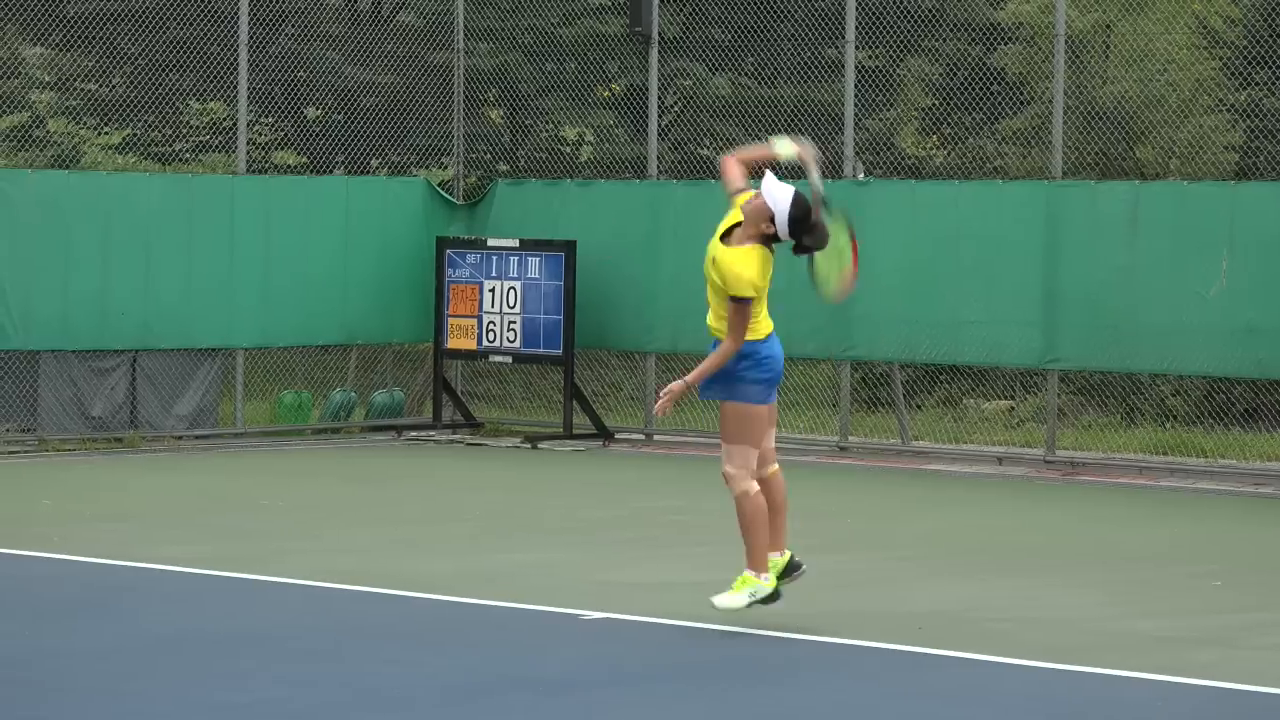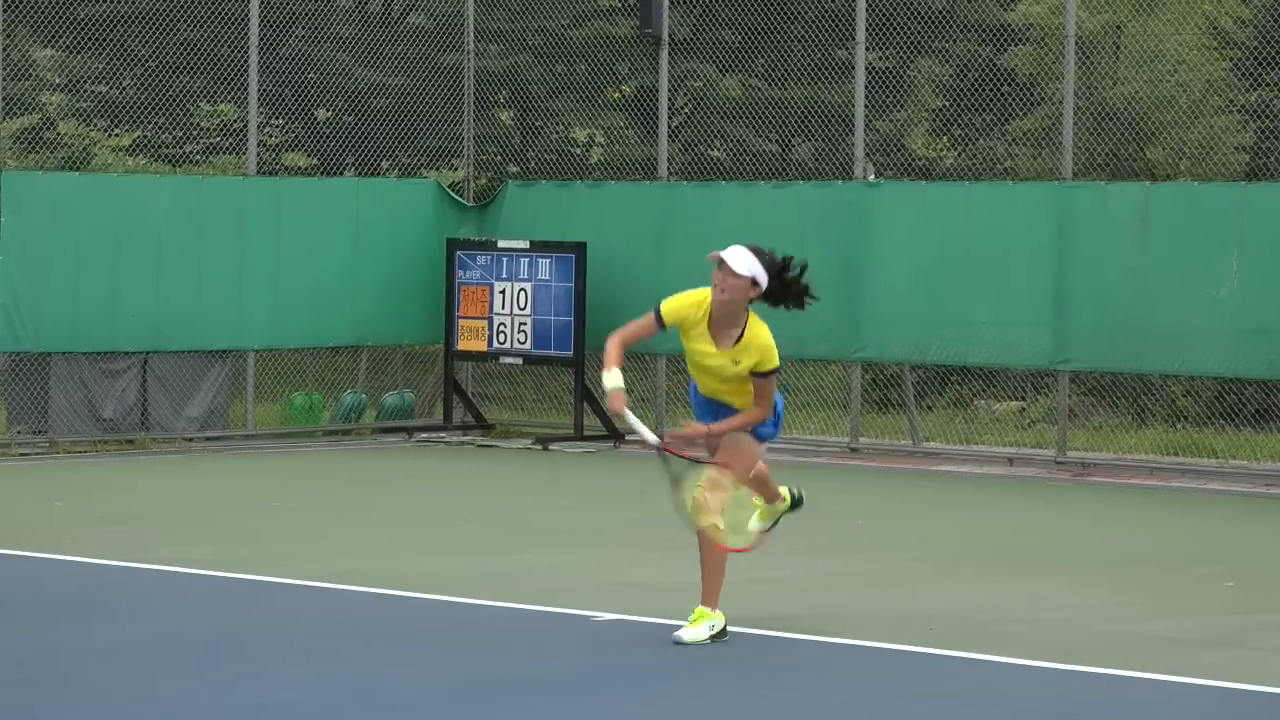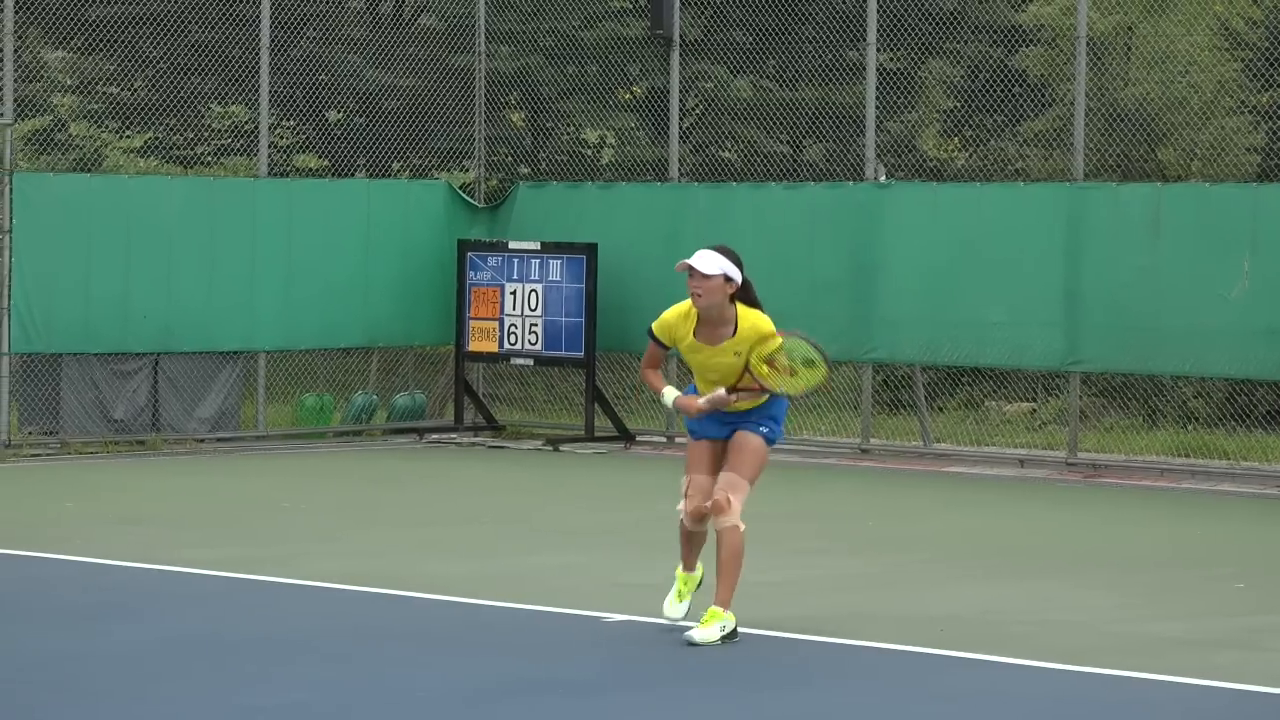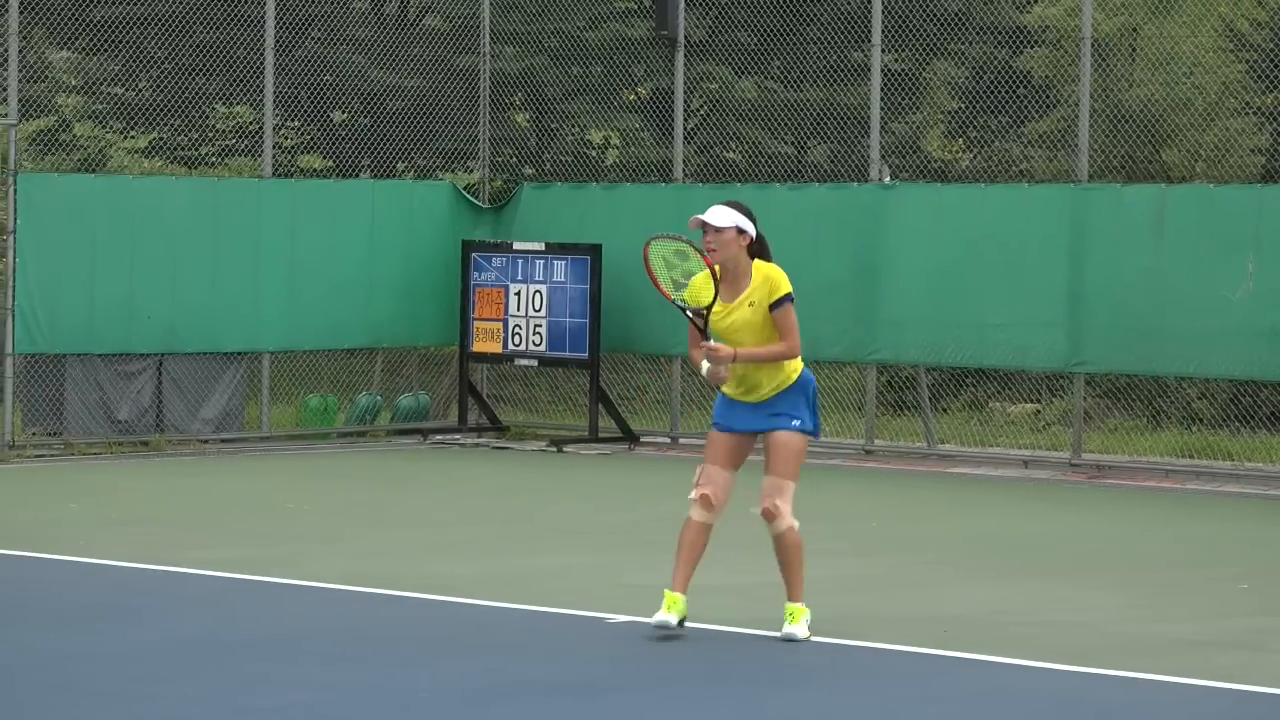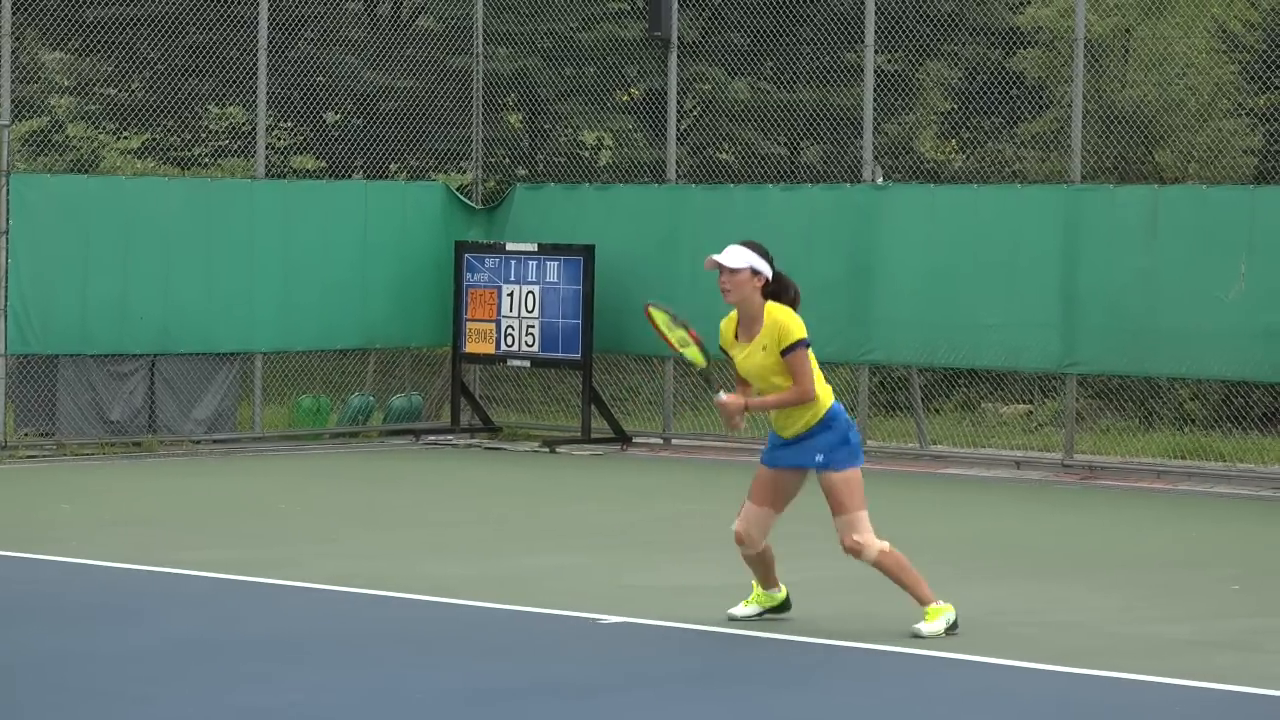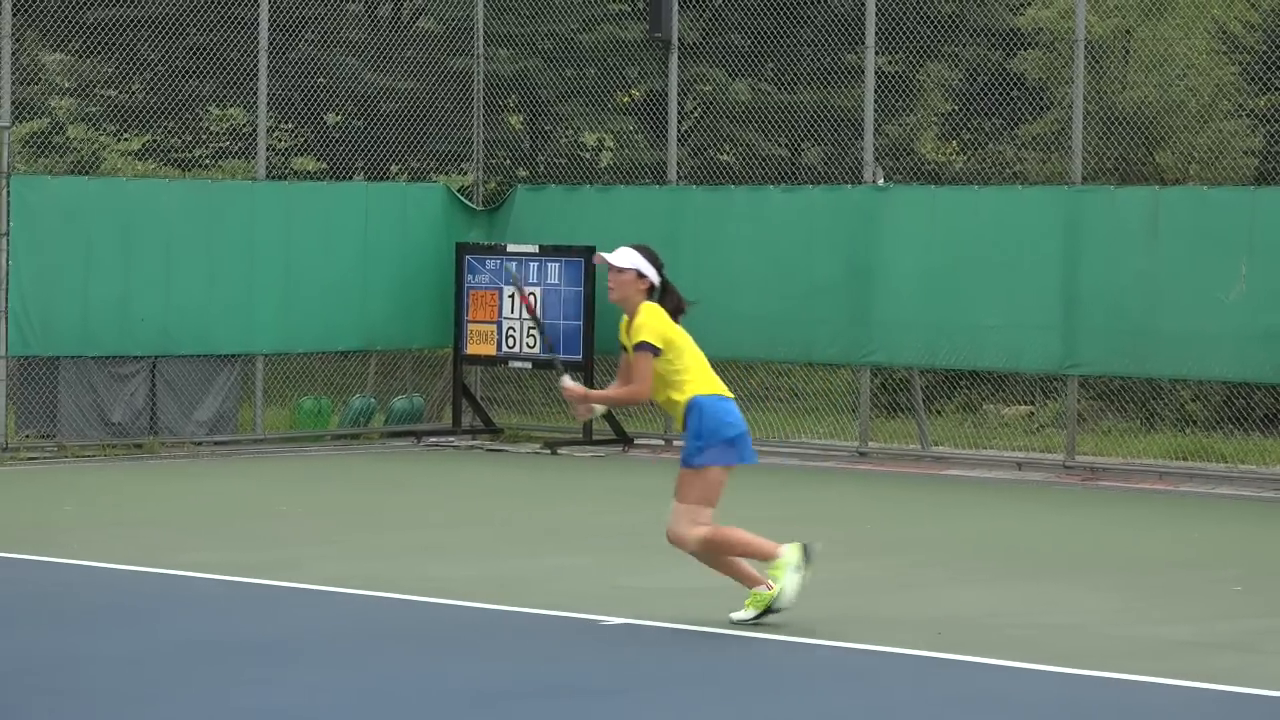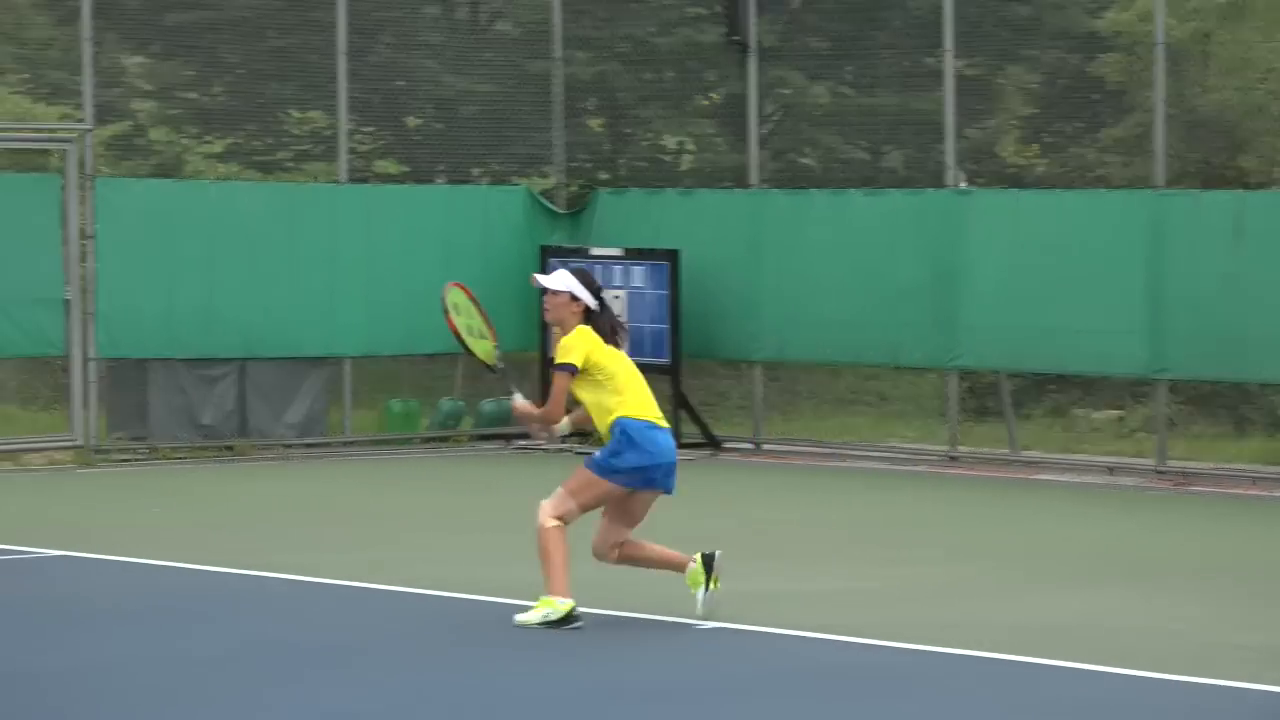
dt=0.3s
person 1, frame 1
left shoulder: (735, 263)
right shoulder: (743, 213)
left elbow: (735, 343)
right elbow: (731, 161)
left wrist: (685, 384)
right wrist: (784, 148)
left hip: (749, 360)
right hip: (763, 349)
left knee: (739, 470)
right knee: (764, 461)
left ankle: (757, 577)
right ankle: (779, 557)
person 1, frame 2
left shoulder: (761, 342)
right shoulder: (689, 305)
left elbow: (757, 412)
right elbow: (617, 340)
left wrist: (706, 431)
right wrist: (613, 384)
left hip: (746, 417)
right hip: (708, 400)
right knee: (736, 468)
left ankle: (710, 614)
right ankle: (779, 499)
person 1, frame 3
left shoulder: (758, 327)
right shoulder: (673, 321)
right elbow: (648, 368)
left wrist: (731, 396)
right wrist: (674, 398)
left hip: (757, 413)
right hip: (707, 412)
left knee: (724, 504)
right knee: (694, 509)
left ankle: (722, 614)
right ankle: (688, 573)
person 1, frame 4
left shoulder: (771, 278)
right shoulder: (698, 286)
left elbow: (792, 347)
right elbow: (695, 348)
left wrist: (735, 354)
right wrist: (710, 367)
left hip: (787, 397)
right hip: (735, 401)
left knee: (775, 510)
right knee: (704, 499)
left ankle: (797, 608)
right ankle: (674, 601)
person 1, frame 5
left shoulder: (783, 322)
right shoulder: (728, 328)
left elbow: (806, 392)
left wrist: (746, 404)
right wrist: (736, 408)
left hip: (825, 430)
right hip: (788, 437)
left knee: (859, 542)
right knee: (746, 534)
left ankle: (936, 607)
right ankle: (770, 591)
person 1, frame 6
left shoulder: (650, 321)
right shoulder: (630, 322)
left elbow: (641, 393)
right elbow: (623, 382)
left wrist: (586, 394)
right wrist: (592, 402)
left hip: (711, 419)
right hip: (713, 422)
left knee: (689, 532)
right knee: (681, 533)
left ankle: (783, 556)
right ankle: (765, 591)
person 1, frame 7
left shoulder: (573, 342)
right shoulder: (600, 341)
left elbow: (553, 413)
left wrist: (526, 412)
right wrist: (564, 424)
left hip: (636, 442)
right hip: (656, 446)
left knee: (550, 513)
right knee: (608, 548)
left ankle: (558, 604)
right ankle: (696, 565)
